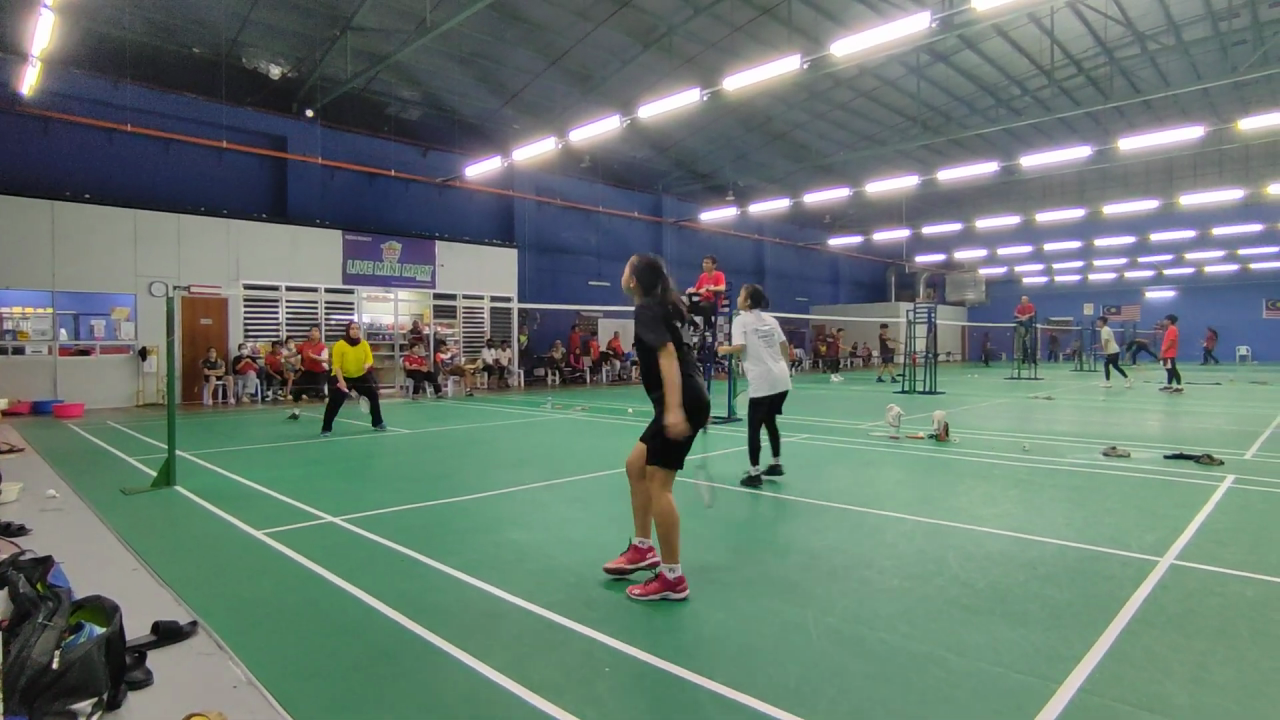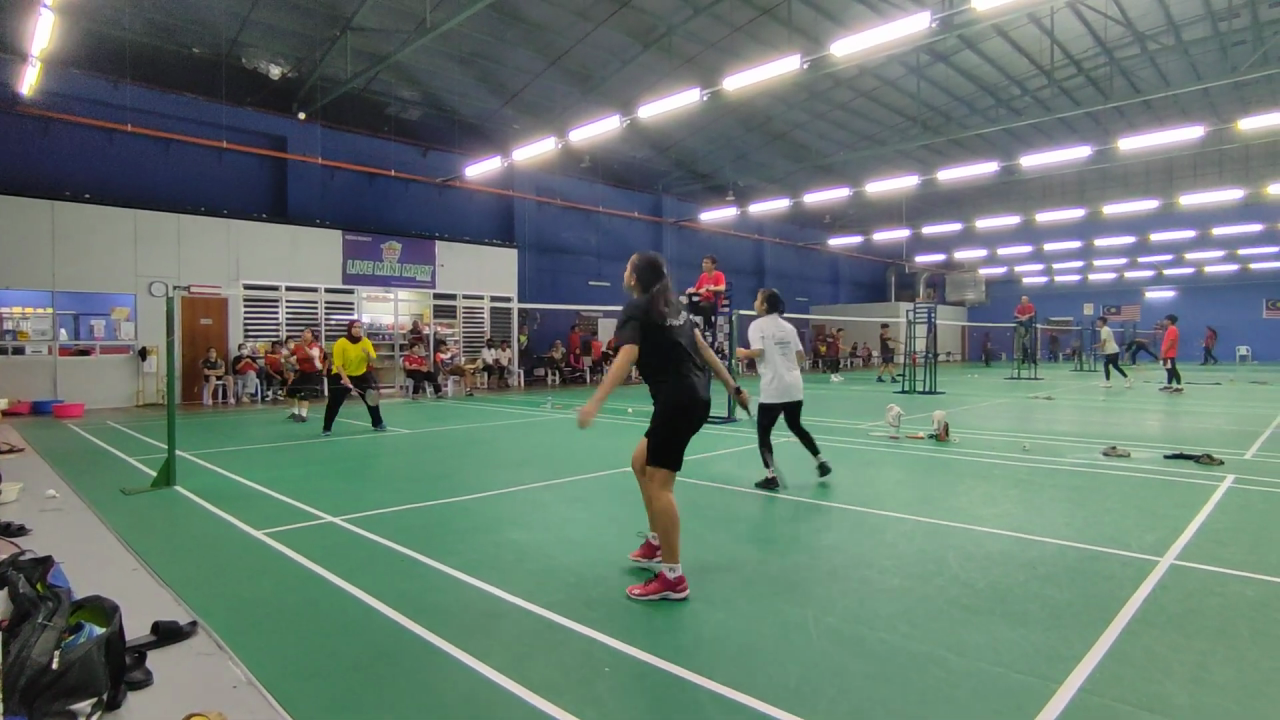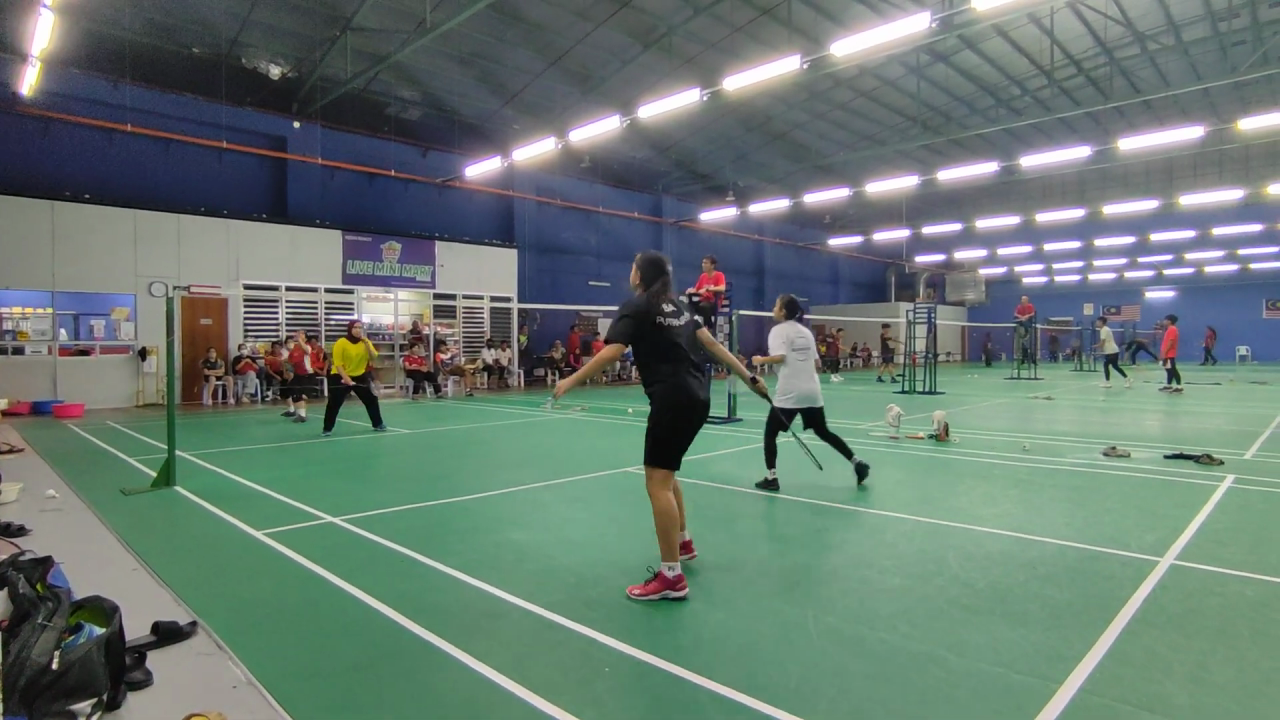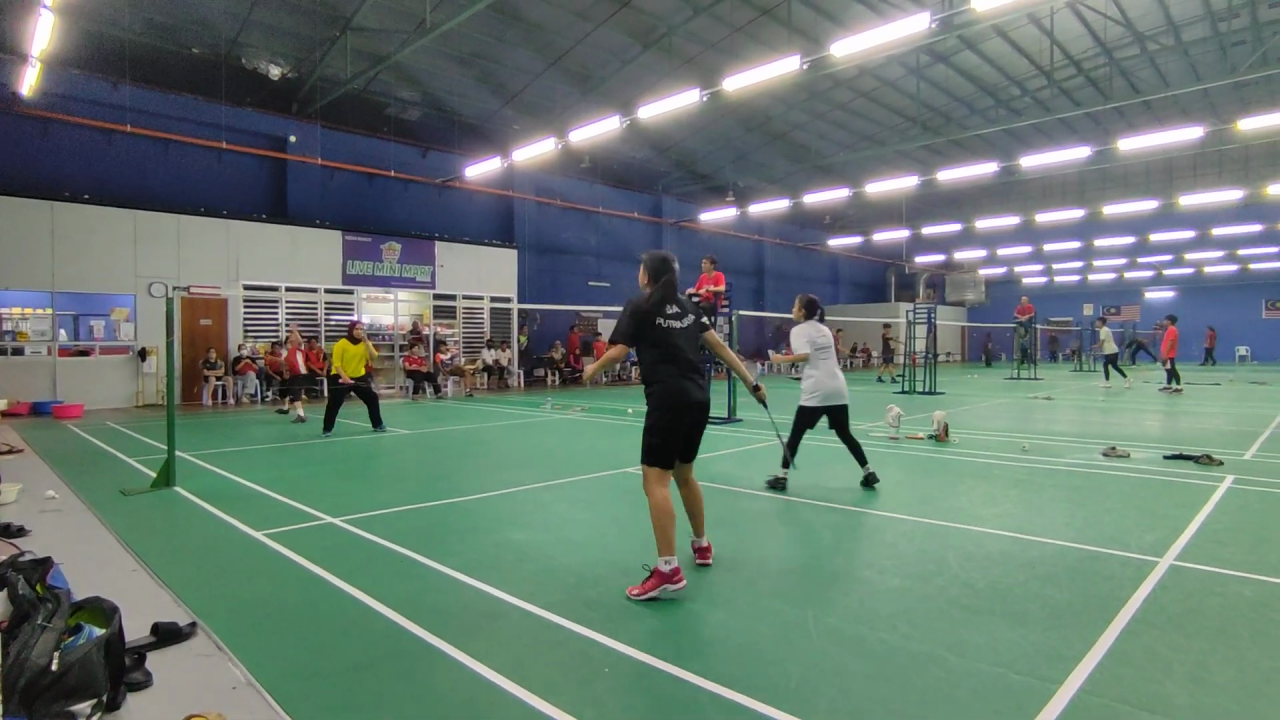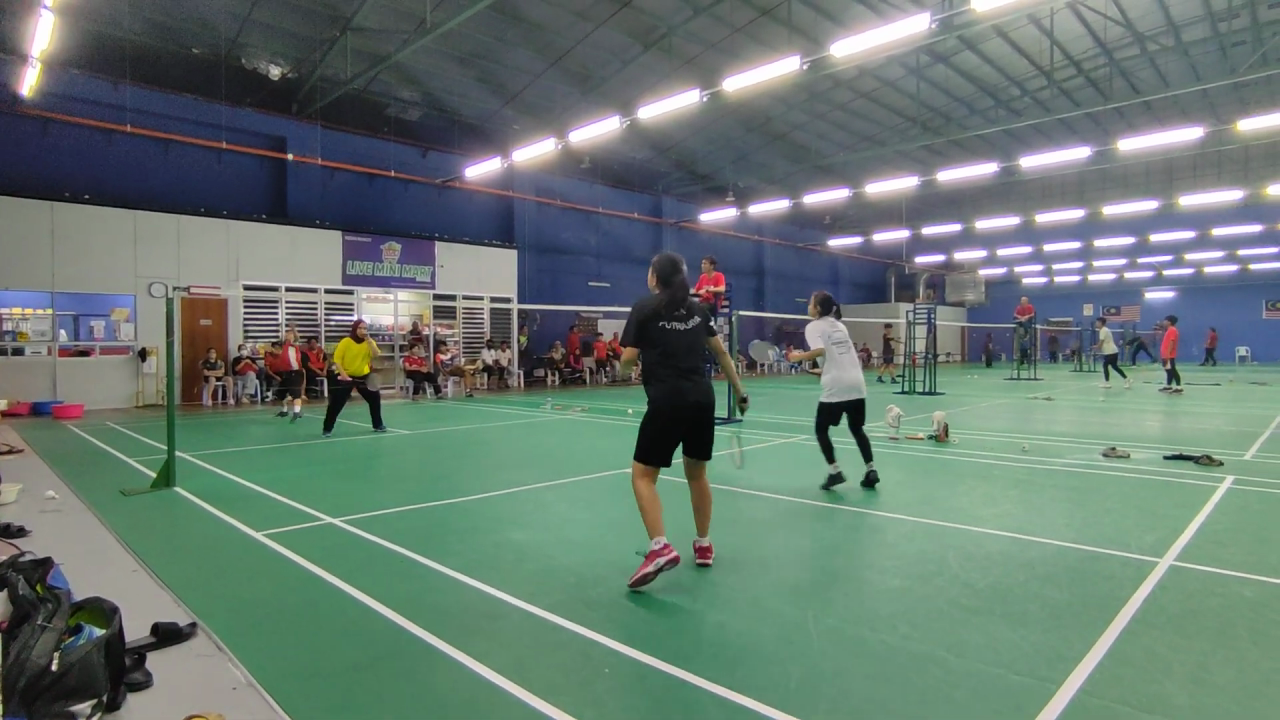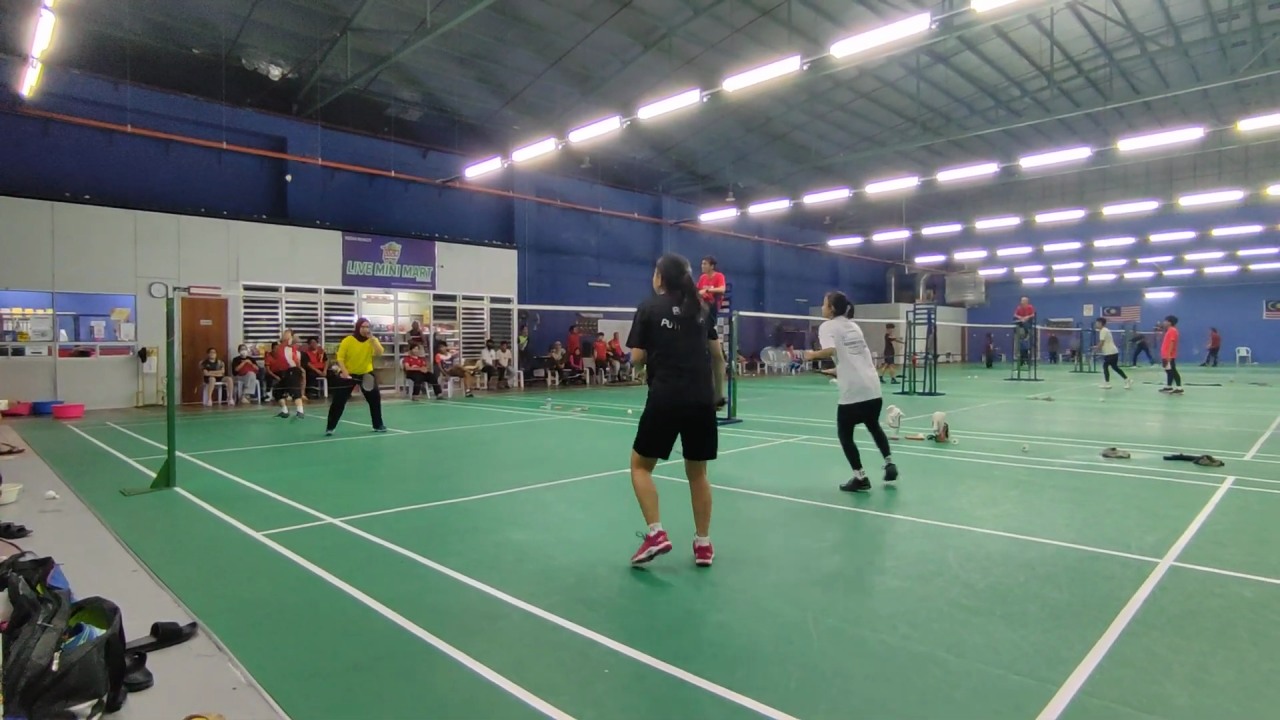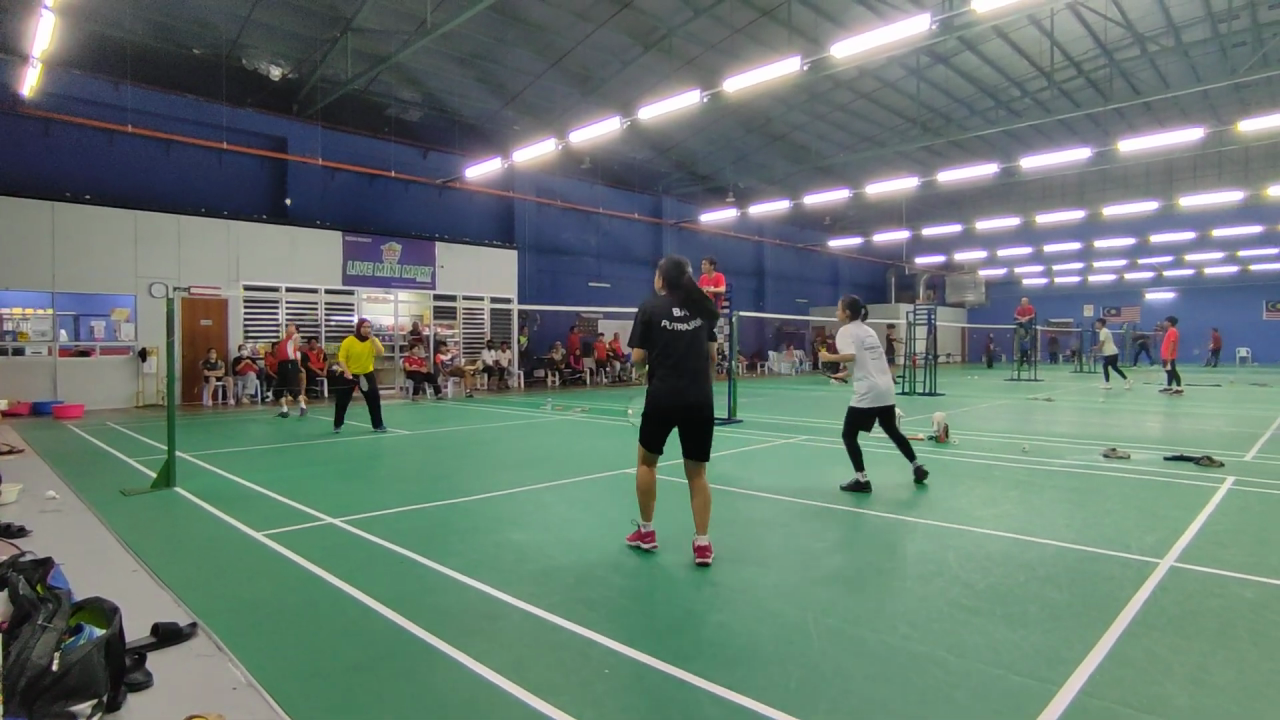
dt=0.1s
person 1, frame 1
left shoulder: (648, 310)
right shoulder: (661, 308)
left elbow: (667, 356)
left wrist: (676, 408)
left hip: (682, 405)
right hip: (688, 401)
left knee: (656, 486)
right knee: (635, 466)
left ankle: (672, 578)
right ankle: (642, 548)
person 1, frame 2
left shoulder: (636, 309)
right shoulder: (669, 305)
left elbow: (627, 356)
right elbow: (702, 348)
left wrist: (596, 400)
right wrist: (732, 385)
left hip: (677, 400)
right hip: (695, 396)
left knee: (657, 483)
right knee: (640, 461)
left ankle: (672, 577)
right ankle: (657, 540)
person 1, frame 3
left shoulder: (634, 308)
right shoulder: (678, 306)
left elbow: (610, 354)
right elbow: (712, 345)
left wrist: (572, 381)
right wrist: (748, 378)
left hip: (672, 400)
right hip: (695, 396)
left knee: (658, 483)
right knee: (657, 469)
left ankle: (671, 576)
right ankle: (683, 541)
person 1, frame 4
left shoulder: (638, 306)
right shoulder: (688, 306)
left elbow: (617, 355)
right elbow: (719, 347)
left wrist: (594, 369)
right wrist: (751, 382)
left hip: (667, 400)
right hip: (698, 397)
left knee: (656, 481)
right knee: (682, 472)
left ankle: (669, 570)
right ankle: (701, 545)
person 1, frame 5
left shoulder: (644, 309)
right shoulder: (697, 309)
left elbow: (629, 358)
right elbow: (721, 353)
left wrist: (624, 366)
right wrist: (738, 391)
left hip: (667, 400)
right hip: (702, 399)
left knee: (642, 477)
right knee: (696, 473)
left ankle: (660, 548)
right ankle: (704, 546)
person 1, frame 6
left shoulder: (649, 308)
right shoulder: (700, 308)
left elbow: (637, 359)
right elbow: (716, 354)
right wrist: (718, 391)
left hip: (665, 398)
right hip: (702, 399)
left knee: (640, 467)
right knee: (697, 473)
left ankle: (656, 534)
right ankle: (703, 544)
person 1, frame 7
left shoulder: (649, 308)
right shoulder: (702, 309)
left elbow: (638, 358)
right elbow: (712, 356)
left hip: (663, 397)
right hip: (700, 399)
left knee: (646, 462)
right knee: (697, 473)
left ankle: (646, 530)
right ankle: (702, 544)
person 2, frame 1
left shoulder: (741, 320)
right shoulder: (770, 319)
left elbow: (740, 346)
right elbow: (785, 345)
left wrist: (724, 350)
right wrist: (782, 365)
left hip: (762, 382)
right hip: (781, 381)
left knee: (754, 426)
right knee: (770, 422)
left ankle: (755, 473)
right ankle: (776, 464)
person 2, frame 2
left shoulder: (758, 324)
right shoulder: (788, 326)
left elbow: (758, 351)
right elbow: (801, 356)
left wrist: (743, 354)
left hip: (774, 389)
right hip: (794, 387)
left knee: (763, 432)
right knee: (796, 427)
left ankle: (771, 477)
right ankle: (821, 462)
person 2, frame 3
left shoulder: (778, 331)
right shoulder: (806, 332)
left elbow: (780, 357)
right elbow: (816, 363)
left wrist: (761, 360)
left hip: (789, 394)
right hip: (812, 393)
left knee: (770, 434)
right knee: (823, 432)
left ankle: (771, 479)
right ankle: (856, 463)
person 2, frame 4
left shoulder: (798, 330)
right shoulder: (824, 330)
left elbow: (805, 355)
left wrist: (783, 359)
left hip: (816, 392)
right hip: (838, 389)
left knee: (796, 434)
right knee: (844, 433)
left ankle: (782, 477)
right ankle: (868, 472)
person 2, frame 5
left shoulder: (814, 327)
right shoulder: (840, 325)
left elbow: (819, 350)
left wrist: (799, 356)
left hip: (835, 387)
right hip: (856, 384)
left knee: (821, 429)
right knee: (857, 429)
left ankle: (834, 471)
right ankle: (871, 470)
person 2, frame 6
left shoulder: (827, 326)
right shoulder: (853, 326)
left elbow: (830, 350)
left wrist: (812, 354)
left hip: (852, 387)
right hip: (872, 385)
left knee: (845, 434)
right knee: (873, 426)
left ankle: (860, 477)
right ankle: (890, 463)
person 2, frame 7
left shoulder: (845, 331)
right shoulder: (868, 330)
left elbow: (851, 356)
left wrist: (829, 358)
right wrist: (848, 374)
left hip: (867, 393)
right hip: (886, 390)
left knee: (849, 435)
right knee: (892, 431)
left ankle: (862, 480)
right ankle: (917, 467)
